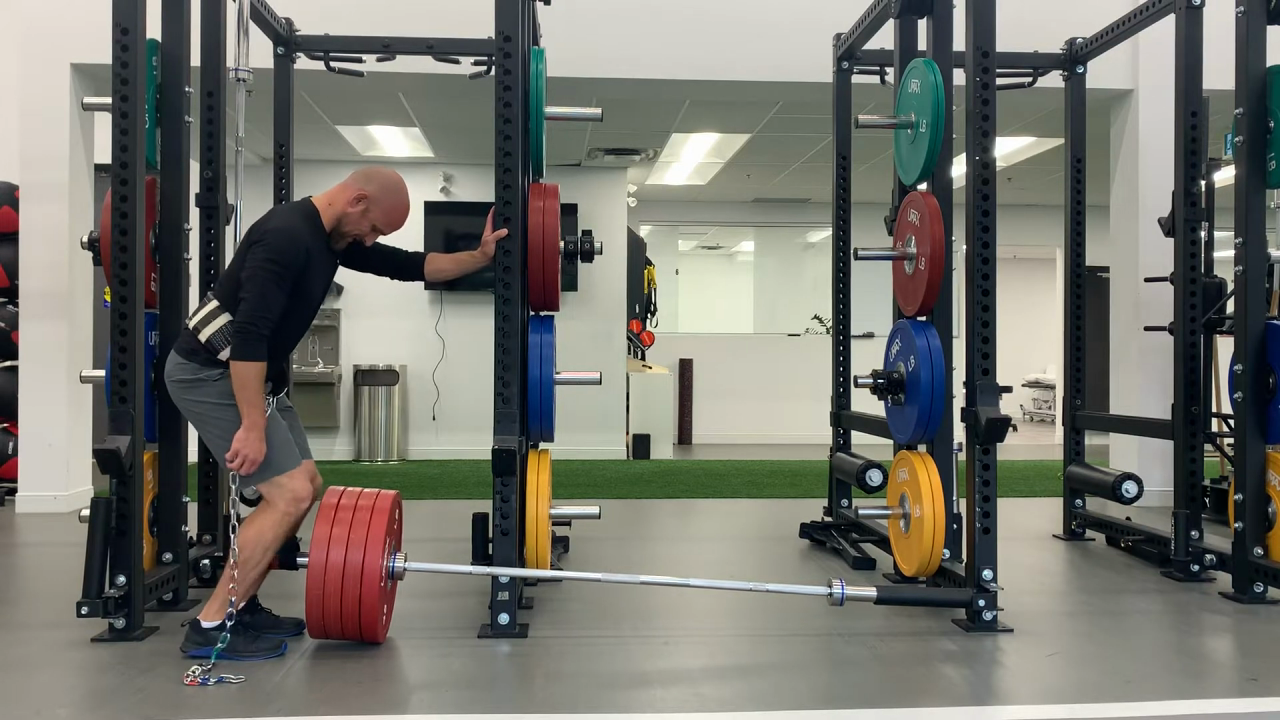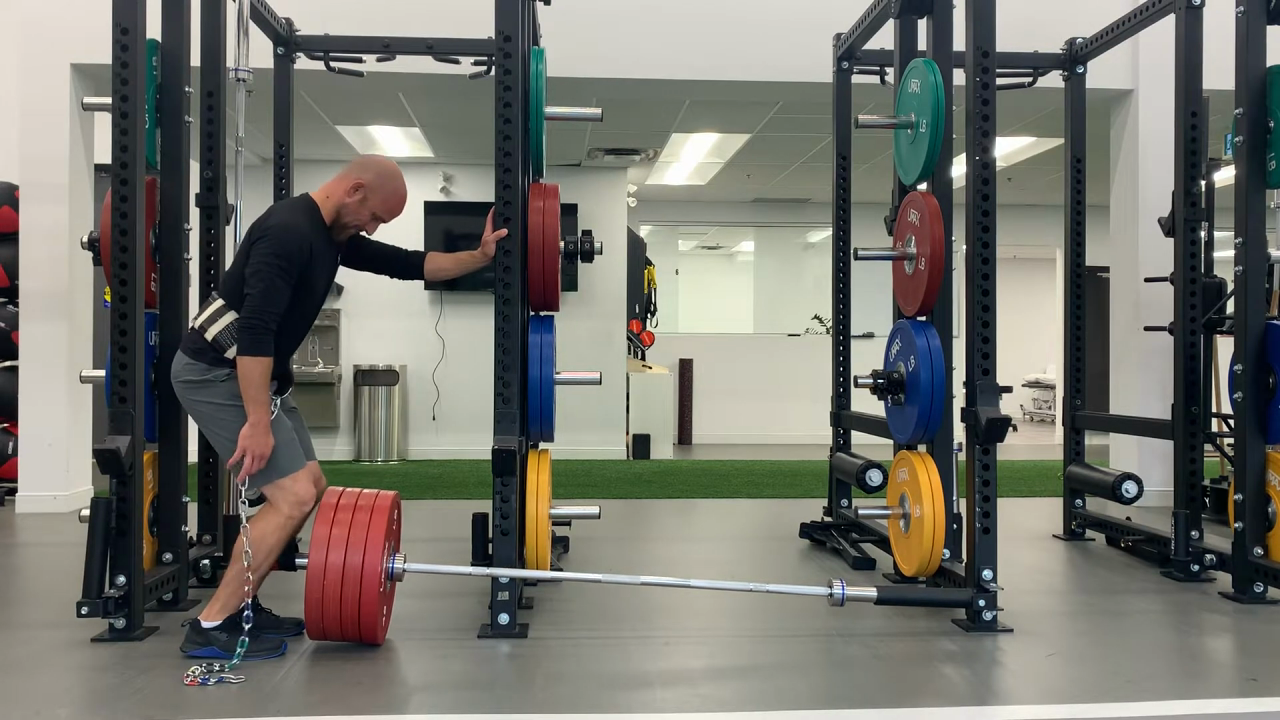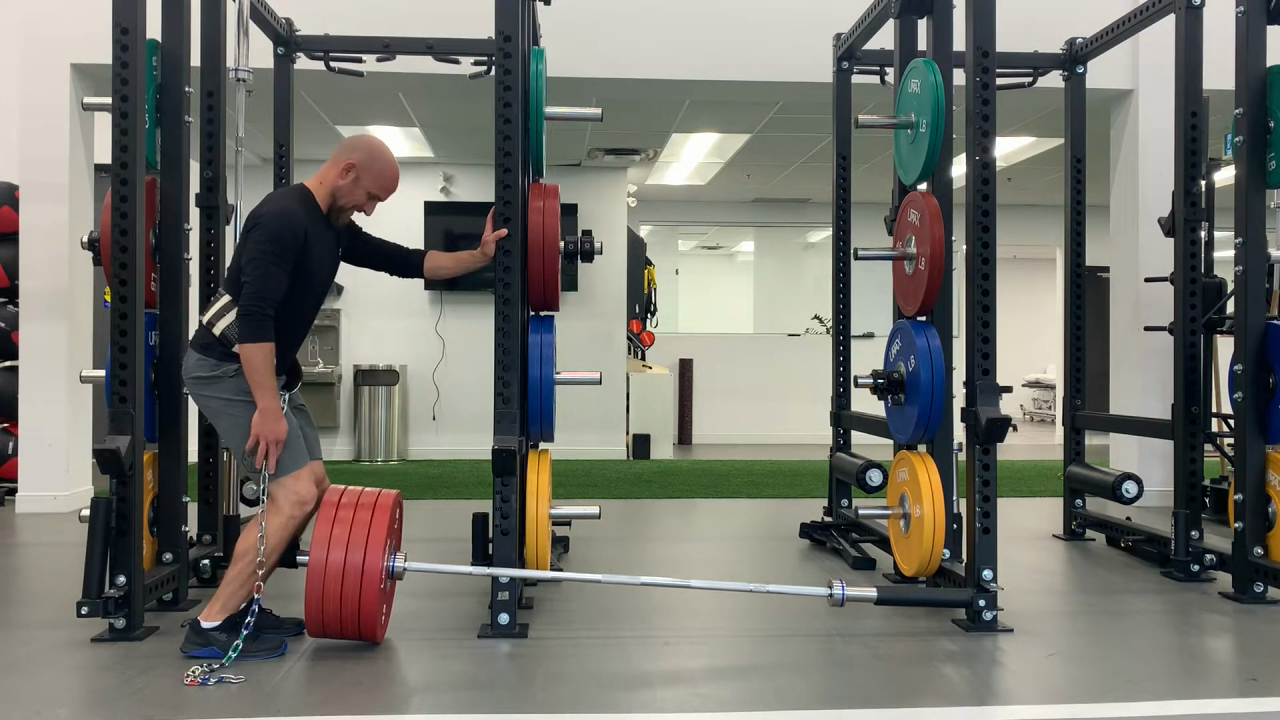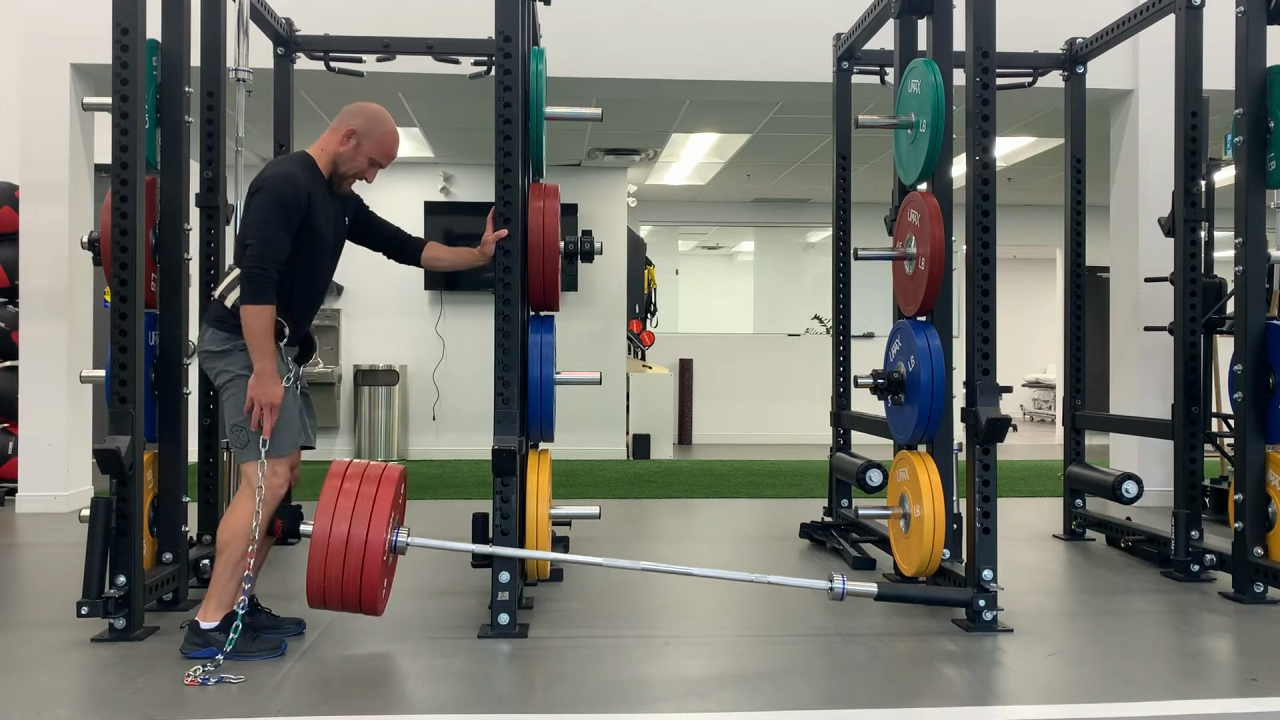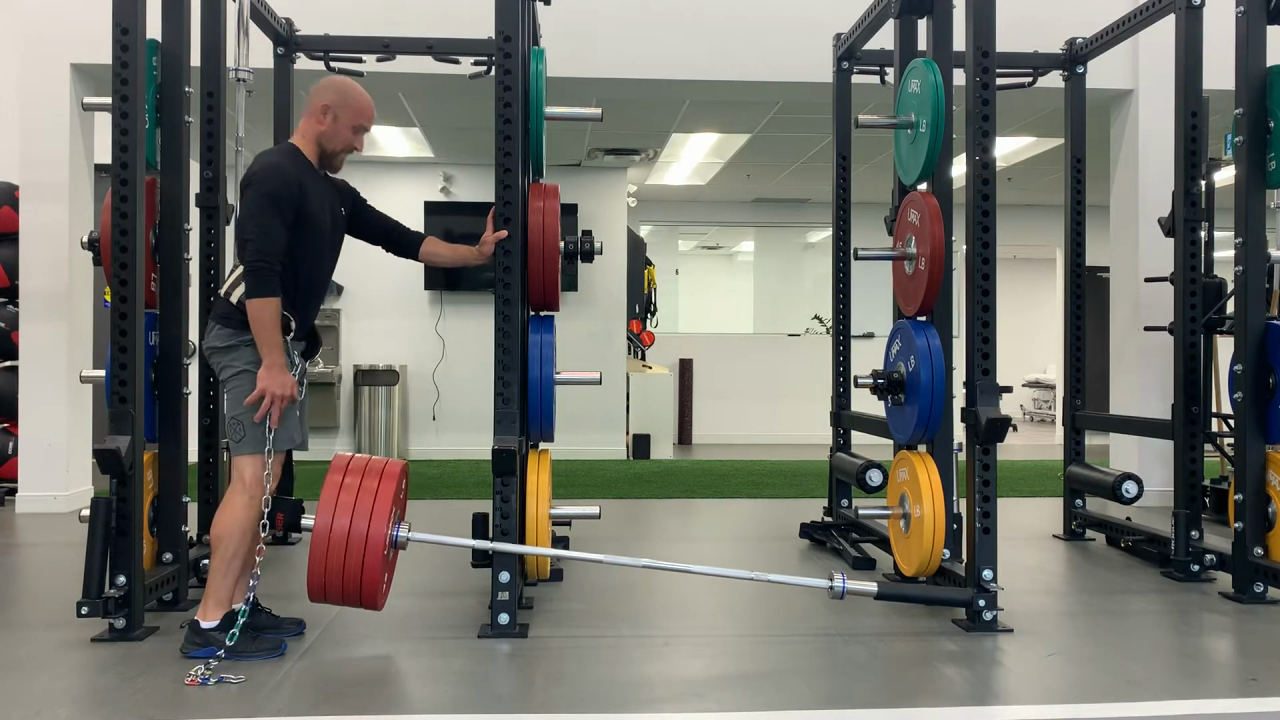
dt=0.5s
person 1, frame 1
left shoulder: (331, 239)
right shoulder: (287, 235)
left elbow: (406, 266)
right elbow: (248, 333)
left wrist: (479, 257)
right wrist: (252, 427)
left hip: (246, 372)
right hip: (210, 371)
left knee: (306, 487)
right knee: (289, 494)
left ankle: (239, 607)
right ankle: (210, 626)
person 1, frame 2
left shoulder: (332, 235)
right shoulder: (289, 230)
left elbow: (404, 264)
right elbow: (255, 329)
left wrist: (479, 257)
right wrist: (258, 423)
left hip: (250, 372)
right hip: (216, 372)
left knee: (310, 489)
right knee: (293, 497)
left ankle: (239, 608)
right ankle: (212, 626)
person 1, frame 3
left shoulder: (333, 229)
right shoulder: (283, 218)
left elbow: (404, 262)
right elbow: (254, 316)
left wrist: (478, 257)
right wrist: (269, 409)
left hip: (265, 369)
right hip: (227, 368)
left knee: (312, 490)
right knee: (295, 496)
left ankle: (238, 607)
right ankle: (210, 626)
person 1, frame 4
left shoulder: (339, 200)
right shoulder: (286, 182)
left elbow: (404, 247)
right elbow: (257, 280)
left wrist: (477, 256)
right wrist: (264, 372)
left hip: (277, 345)
right hip: (243, 344)
left knee: (282, 477)
right knee: (267, 480)
left ankle: (237, 605)
right ankle: (209, 627)
person 1, frame 5
left shoulder: (332, 191)
right shoulder: (275, 174)
left elbow: (398, 239)
right elbow: (260, 274)
left wrist: (474, 254)
right wrist: (272, 364)
left hip: (281, 342)
right hip: (251, 341)
left knee: (263, 477)
right knee: (253, 477)
left ankle: (235, 606)
right ankle: (208, 626)
